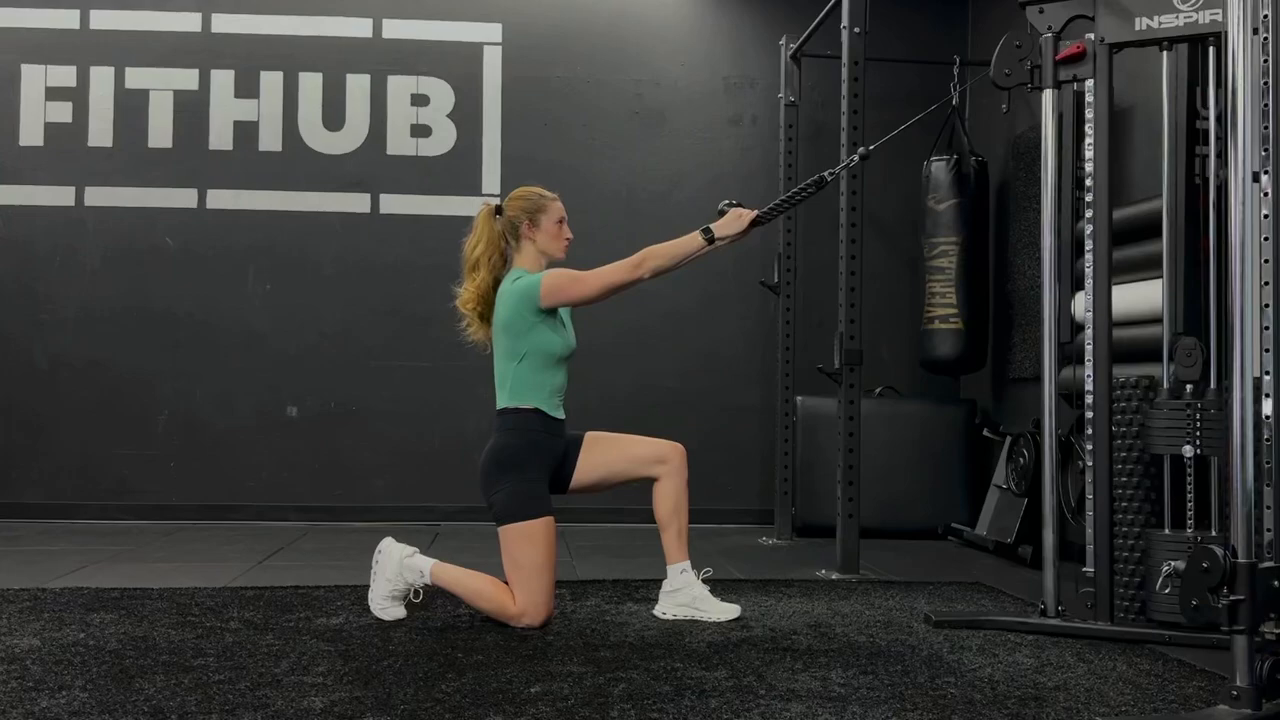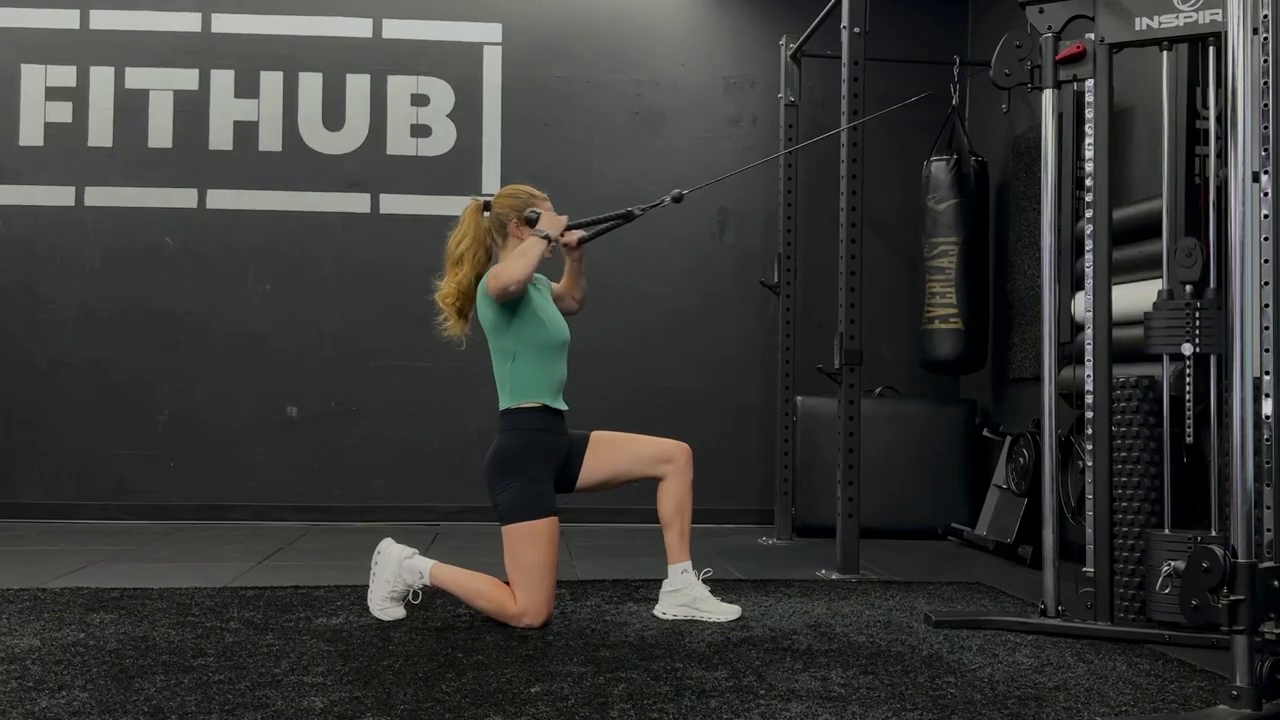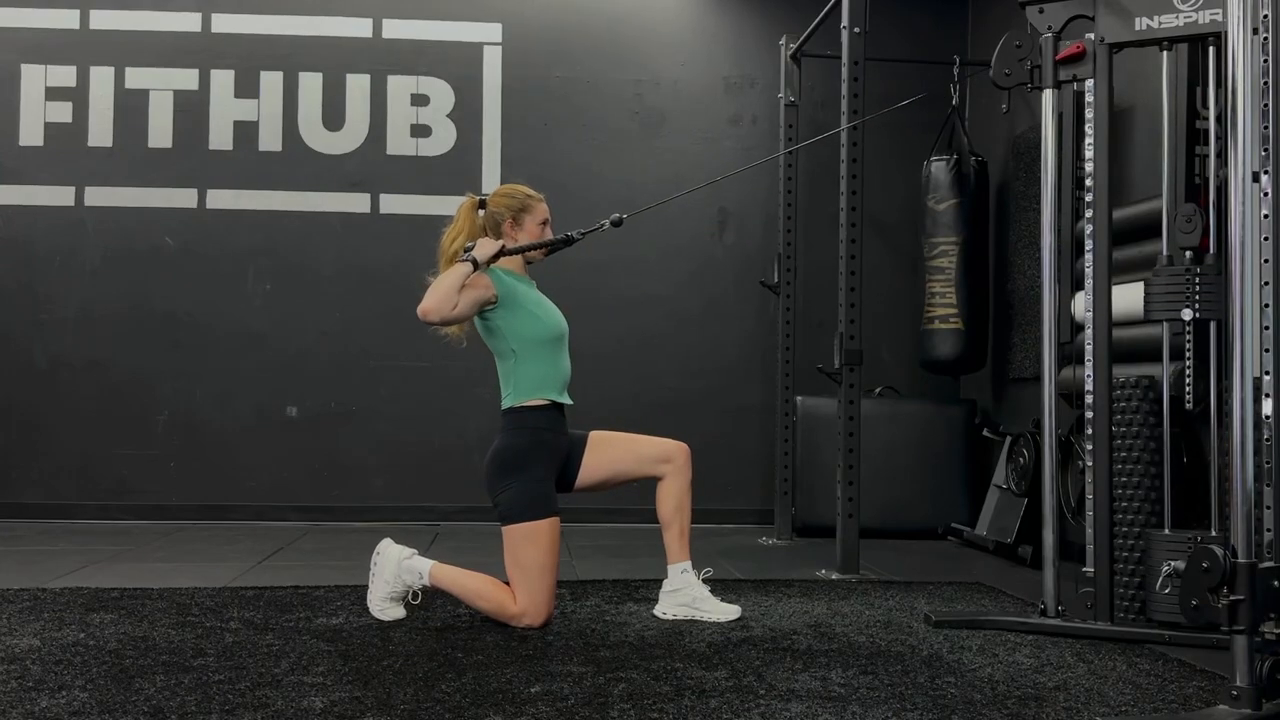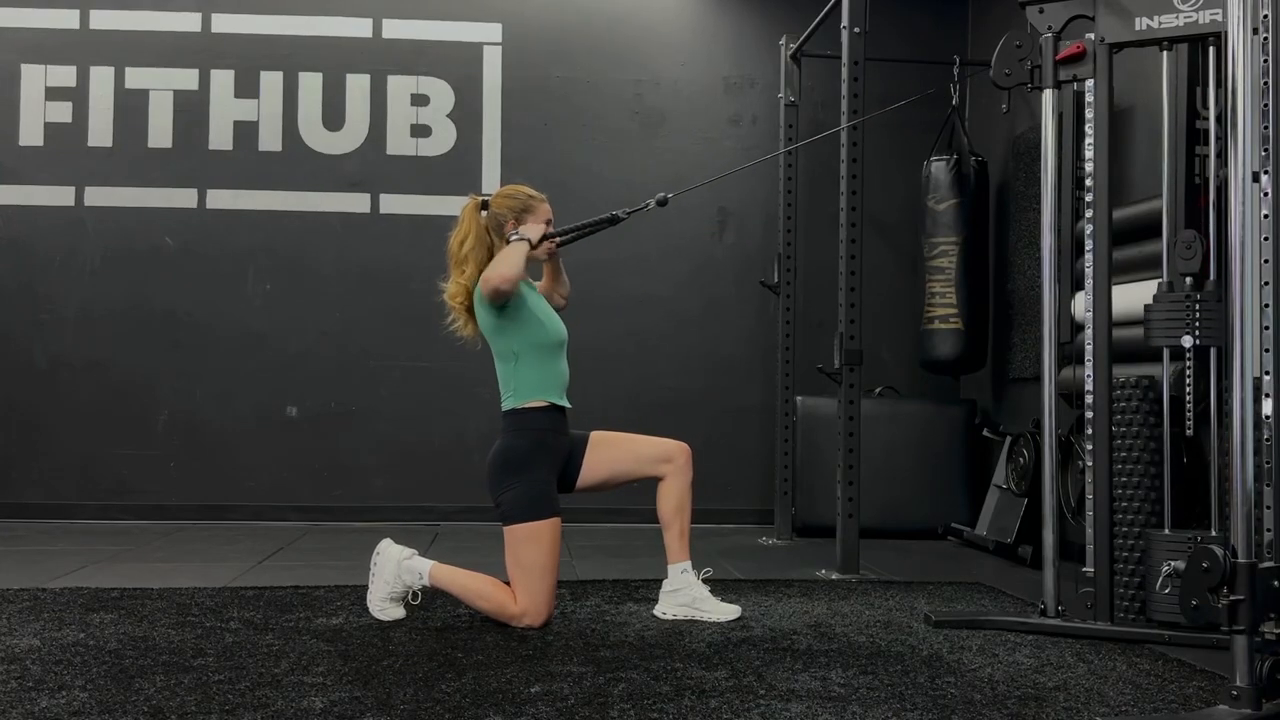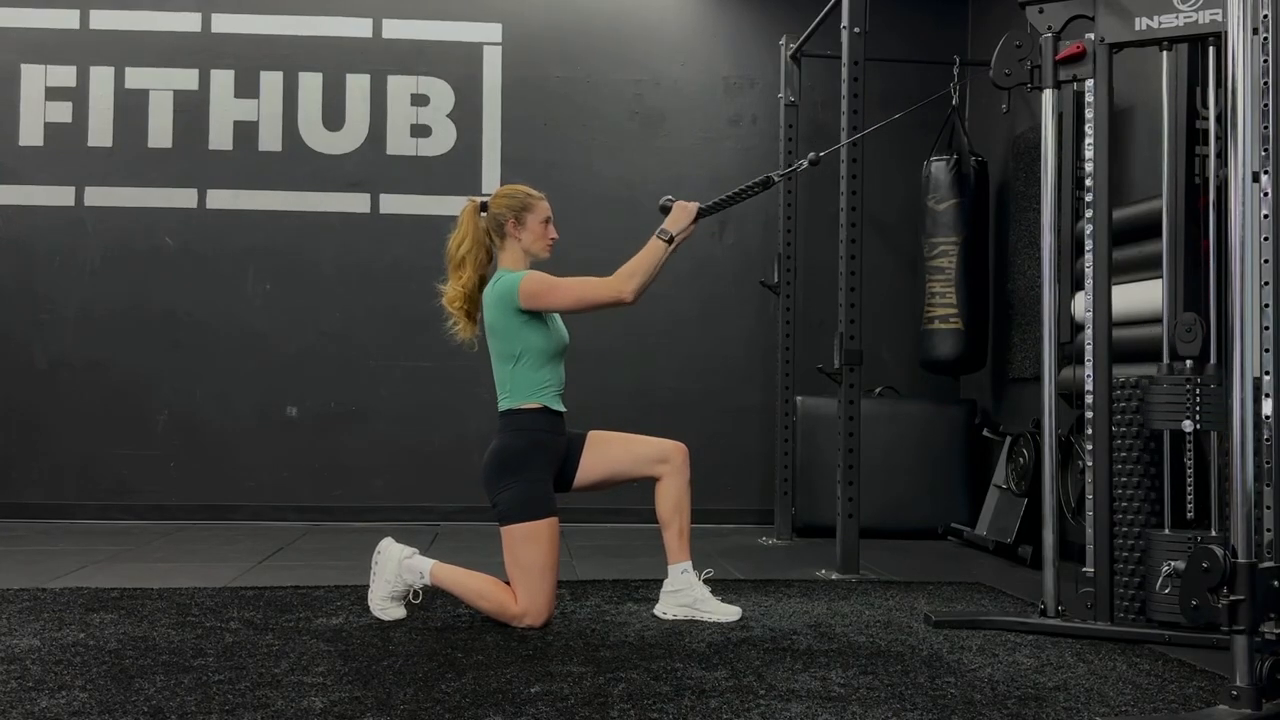
dt=0.5s
person 1, frame 1
left shoulder: (547, 286)
right shoulder: (528, 287)
left elbow: (636, 272)
right elbow: (635, 269)
left wrist: (715, 236)
right wrist: (713, 232)
left hip: (551, 444)
right hip: (517, 452)
left knee: (670, 457)
right knee: (530, 613)
left ankle: (680, 590)
right ankle: (411, 567)
person 1, frame 2
left shoulder: (534, 283)
right shoulder: (499, 282)
left elbow: (571, 299)
right elbow: (512, 277)
left wrist: (572, 253)
right wrist: (544, 234)
left hip: (555, 442)
right hip: (522, 449)
left knee: (676, 457)
right knee: (530, 614)
left ankle: (680, 590)
right ankle: (410, 567)
person 1, frame 3
left shoulder: (518, 283)
right shoulder: (489, 283)
right elbow: (431, 310)
right wrist: (474, 258)
left hip: (554, 440)
right hip: (522, 449)
left knee: (674, 457)
right knee: (529, 613)
left ankle: (680, 590)
right ankle: (409, 568)
person 1, frame 4
left shoulder: (519, 286)
right shoulder: (496, 285)
left elbow: (557, 296)
right elbow: (499, 275)
left wrist: (549, 254)
right wrist: (523, 240)
left hip: (555, 442)
right hip: (524, 449)
left knee: (675, 457)
right knee: (529, 613)
left ankle: (680, 590)
right ankle: (409, 568)
person 1, frame 5
left shoulder: (524, 288)
right shoulder: (514, 287)
left elbow: (620, 292)
right elbow: (619, 290)
left wrist: (672, 236)
right wrist: (669, 231)
left hip: (551, 442)
right hip: (521, 451)
left knee: (672, 457)
right knee: (530, 614)
left ankle: (680, 590)
right ankle: (410, 567)
